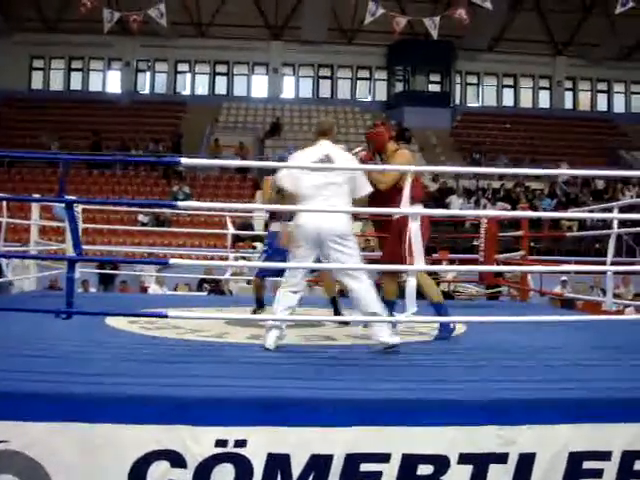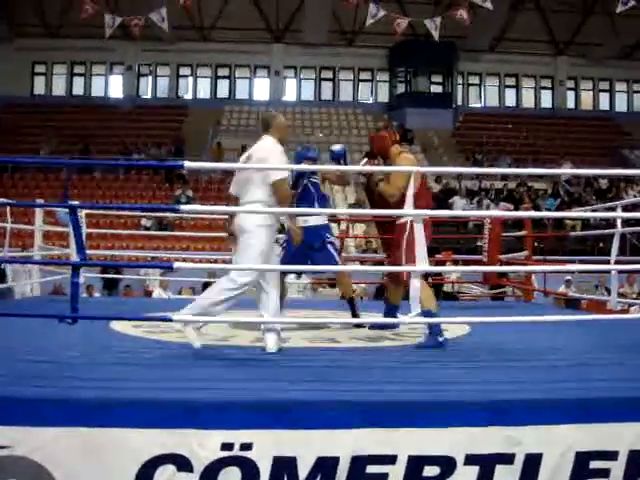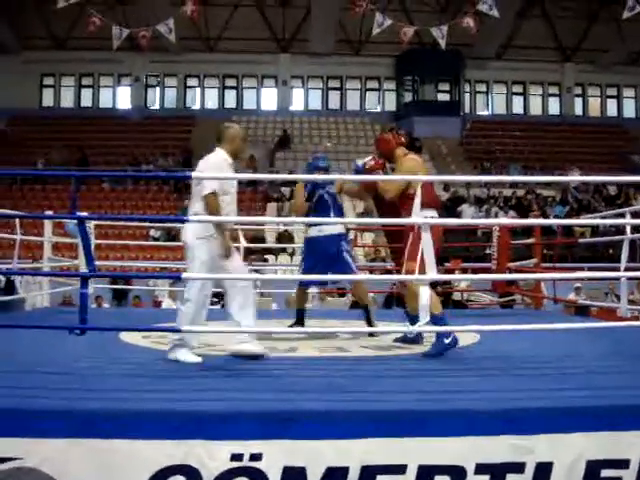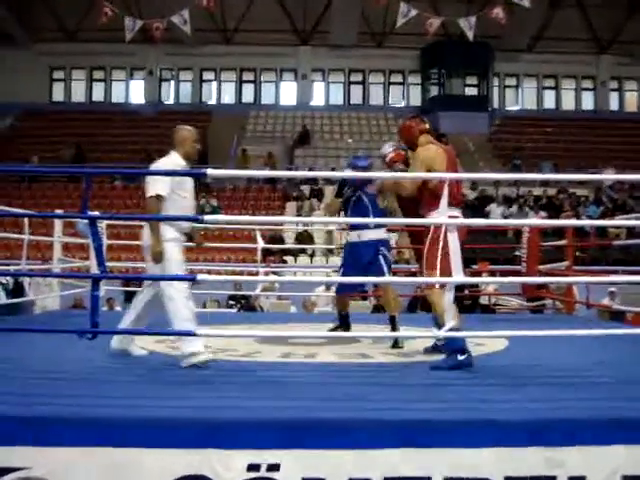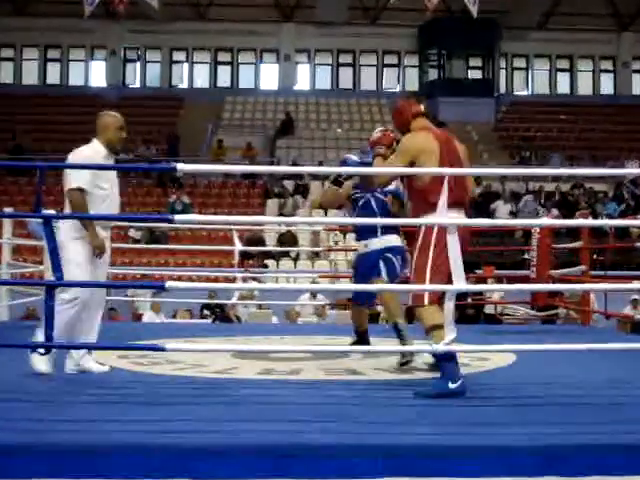
dt=0.4s
person 1, frame 1
left shoulder: (401, 155)
right shoulder: (391, 158)
left elbow: (383, 183)
right elbow: (381, 186)
left wrist: (367, 165)
right wrist: (368, 167)
left hip: (410, 219)
right hip: (398, 220)
left knee: (416, 269)
right knee: (388, 269)
left ankle: (446, 321)
right ankle: (388, 315)
person 1, frame 2
left shoulder: (404, 159)
right shoulder: (398, 162)
left elbow: (393, 195)
right elbow: (387, 197)
left wrist: (376, 178)
right wrist: (377, 181)
left hip: (412, 224)
right hip: (405, 225)
left knee: (414, 276)
right knee: (394, 274)
left ankle: (436, 333)
right ankle: (390, 318)
person 1, frame 3
left shoulder: (408, 161)
right shoulder: (411, 162)
left elbow: (390, 193)
right elbow: (400, 193)
left wrist: (373, 174)
right wrist: (380, 175)
left hip: (422, 225)
right hip: (417, 225)
left knee: (415, 279)
right knee: (408, 279)
left ankle: (445, 334)
right ankle: (414, 330)
person 1, frame 4
left shoulder: (424, 152)
right shoulder: (446, 151)
left elbow: (406, 190)
left wrist: (397, 170)
right wrist: (412, 164)
left hip: (441, 223)
right hip: (450, 221)
left knee: (435, 287)
right knee: (439, 284)
left ankle: (460, 352)
right ankle: (446, 339)
person 1, frame 5
left shoulder: (413, 141)
right shoulder: (455, 143)
left elbow: (380, 179)
right elbow: (469, 188)
left wrist: (380, 150)
left hip: (435, 226)
right hip: (455, 224)
left knee: (425, 300)
right knee: (441, 295)
left ankle: (452, 377)
right ankle: (445, 354)
person 2, frame 1
left shoulder: (299, 157)
right shoulder: (348, 159)
left elbow: (285, 190)
right elbow: (363, 196)
left hip: (306, 223)
right hip: (340, 224)
left knee: (293, 280)
right knee: (358, 279)
left ankle: (273, 330)
right ankle: (382, 331)
person 2, frame 2
left shoulder: (251, 153)
right shoulder: (273, 149)
left elbow: (235, 193)
right elbow: (279, 187)
left wrist: (231, 223)
right wrist: (292, 221)
left hip: (247, 218)
right hip: (260, 220)
left knee: (269, 279)
right knee: (243, 278)
left ankle: (271, 334)
right ankle: (195, 316)
person 2, frame 3
left shoulder: (223, 164)
right shoulder: (214, 162)
right elbow: (211, 201)
right wrist: (225, 235)
left hip: (217, 235)
right hip: (204, 234)
left knee: (240, 284)
right knee: (198, 291)
left ankle: (243, 340)
right ankle: (180, 346)
person 2, frame 4
left shoulder: (184, 170)
right shoulder: (165, 166)
right elbow: (153, 204)
left wrist: (192, 233)
right wrist: (156, 241)
left hip: (174, 238)
right hip: (164, 238)
left knee: (153, 290)
right knee: (178, 290)
left ankle: (123, 338)
right ankle: (191, 348)
person 2, frame 5
left shoulder: (107, 160)
right shoulder: (84, 155)
right elbow: (76, 196)
right wrist: (93, 234)
left hip: (97, 236)
right hip: (78, 235)
left knee: (96, 297)
right knee: (76, 292)
left ankle: (79, 357)
right ankle: (42, 348)
person 3, frame 1
right shoulder: (271, 180)
right elbow: (268, 202)
right wrist: (280, 188)
right hip: (278, 232)
left knee: (323, 270)
right knee: (260, 275)
left ankle: (337, 311)
right ankle: (260, 305)
person 3, frame 2
left shoulder: (320, 173)
left elbow: (344, 181)
left wrist: (341, 162)
right wrist: (294, 184)
left hip: (320, 229)
right hip: (298, 229)
left knee: (338, 269)
left ankle: (354, 312)
person 3, frame 3
left shoulder: (336, 182)
right shoulder: (302, 187)
right elbow: (298, 212)
right wrist: (310, 194)
left hip: (336, 237)
right hip: (314, 240)
right knee: (303, 284)
left ankle: (369, 320)
right ankle: (299, 320)
person 3, frame 4
left shoulder: (377, 184)
right shoulder: (345, 188)
right elbow: (330, 211)
right wrist: (340, 191)
left hip: (376, 241)
right hip: (354, 244)
left knee: (384, 282)
right knee: (342, 290)
left ankle: (395, 330)
right ankle: (343, 323)
person 3, frame 5
left shoulder: (389, 188)
right shoulder: (350, 189)
right elbow: (326, 202)
left wrist: (397, 202)
right wrist: (340, 178)
left hip: (390, 249)
right hip: (366, 253)
left knee: (380, 284)
right knee: (359, 305)
left ankle: (403, 339)
right ankle: (362, 339)
